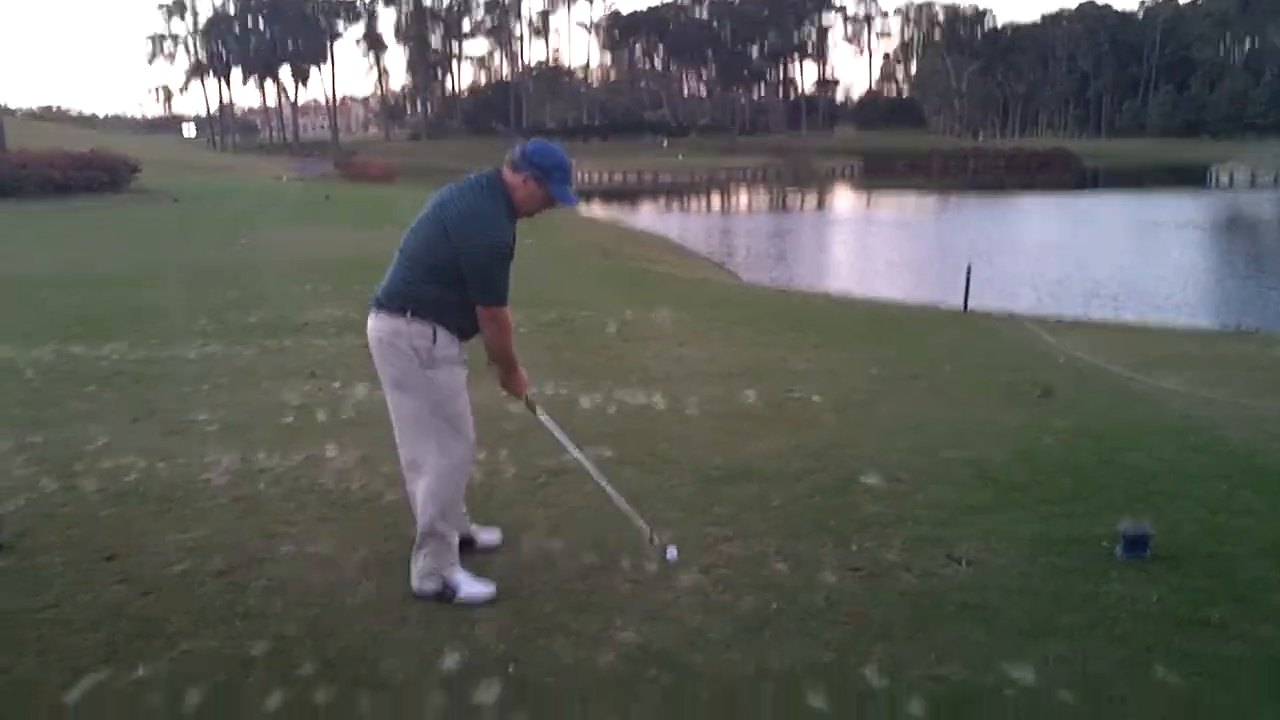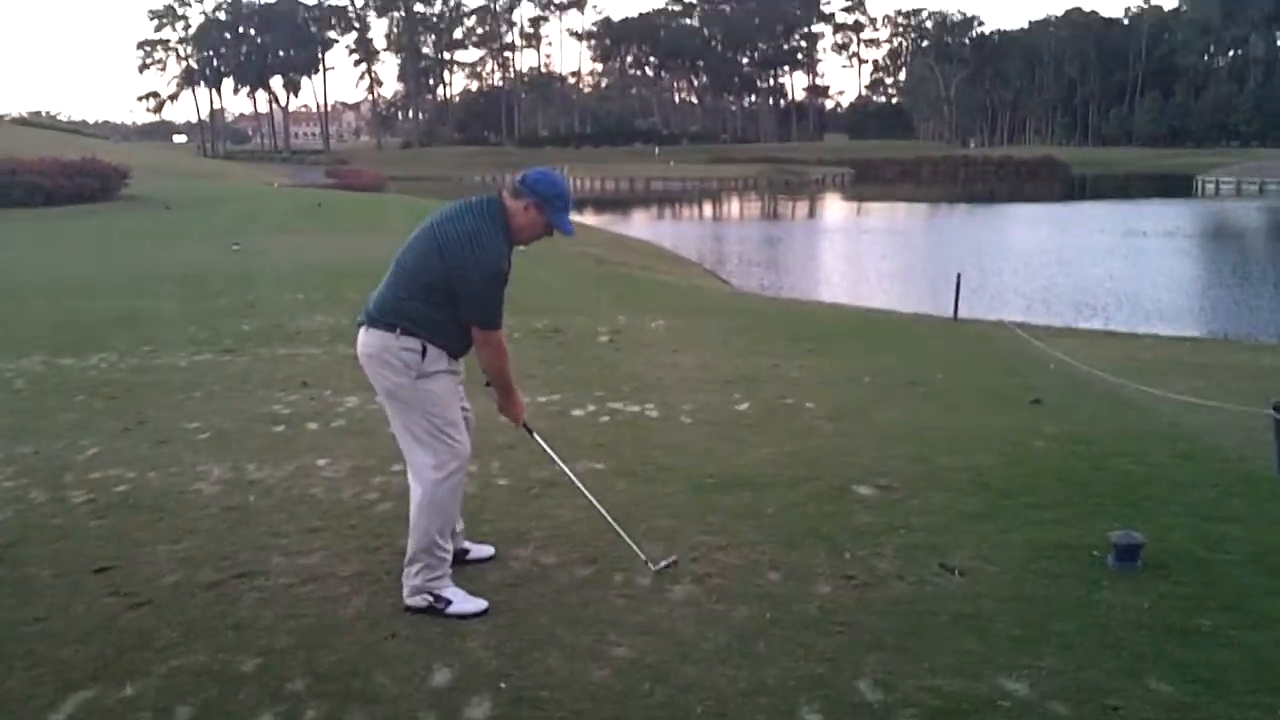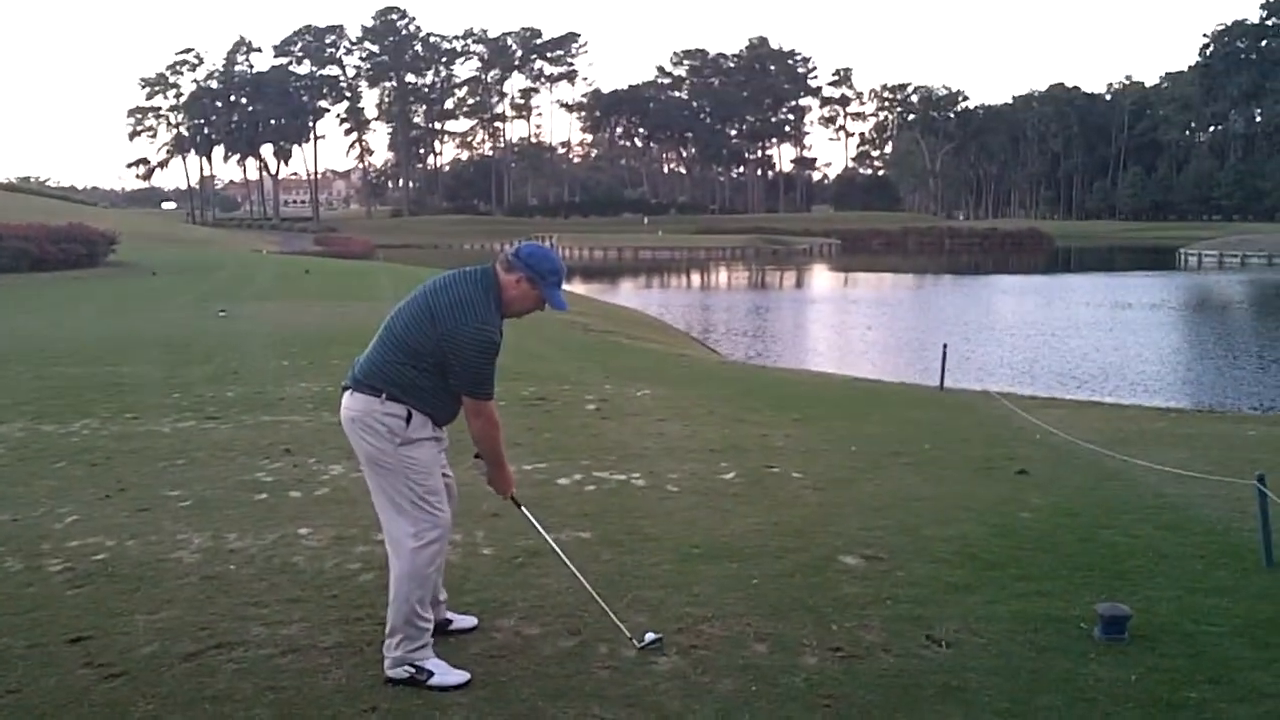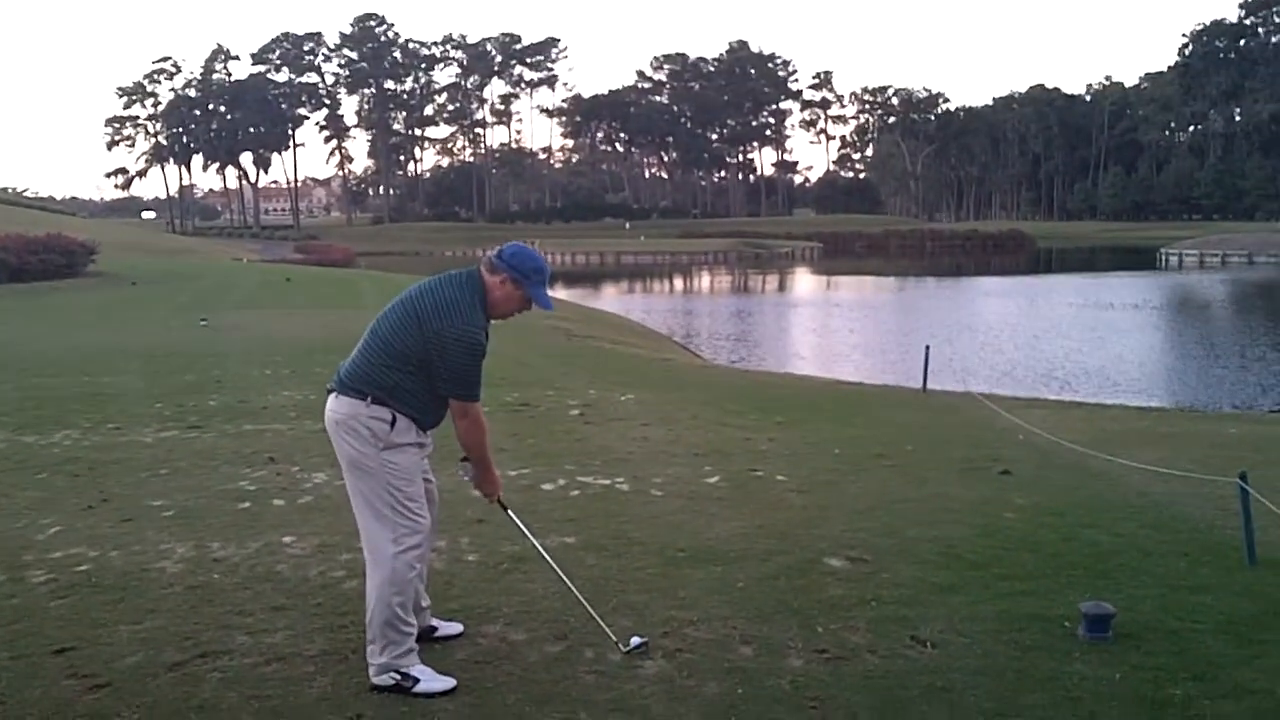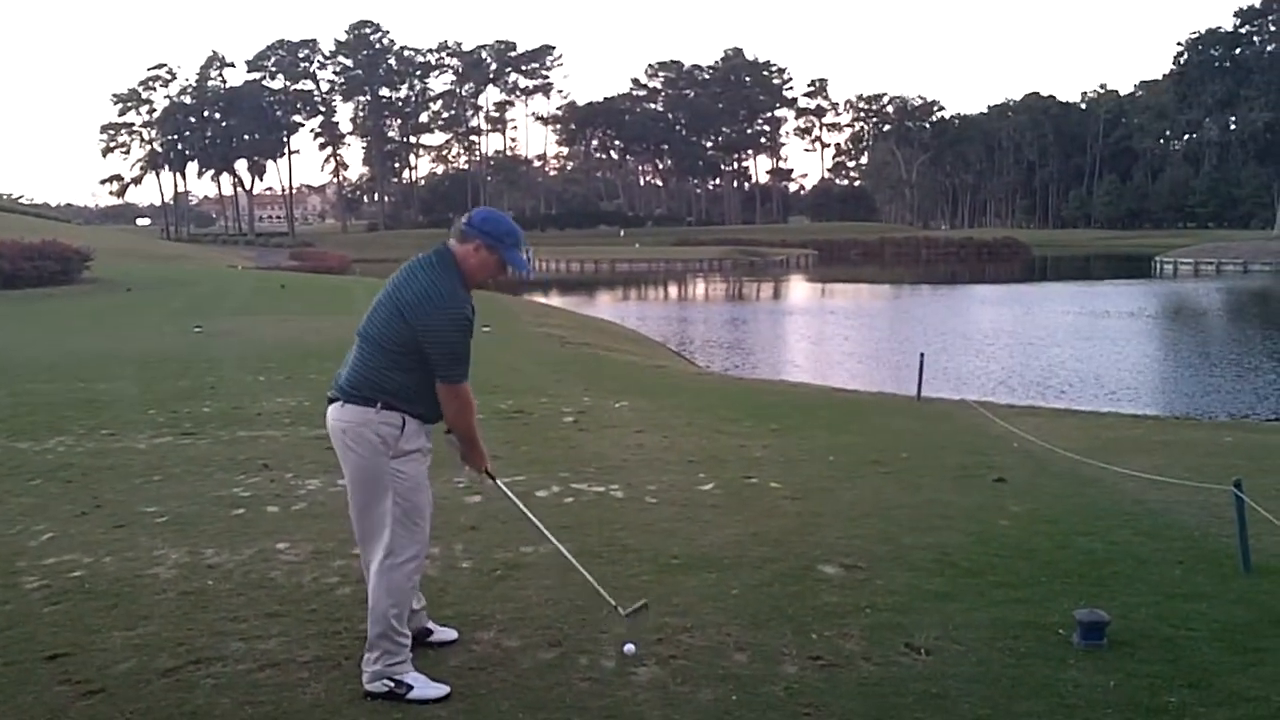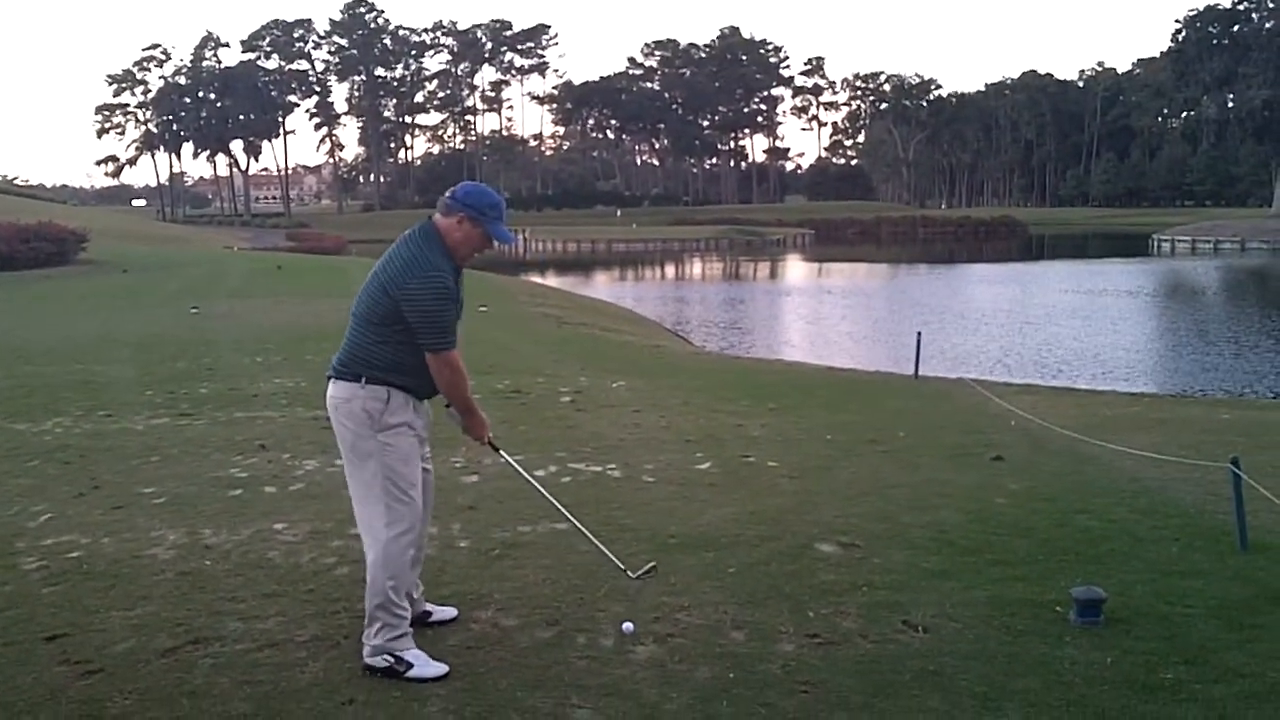
dt=0.4s
person 1, frame 1
left shoulder: (478, 191)
right shoulder: (487, 225)
right elbow: (493, 317)
right wrist: (511, 372)
left hip: (412, 324)
right hip: (415, 334)
left knee: (448, 437)
right knee: (447, 447)
left ankle: (452, 528)
right ankle: (434, 570)
person 1, frame 2
left shoulder: (478, 214)
right shoulder: (483, 248)
right elbow: (488, 340)
right wrist: (509, 396)
left hip: (413, 341)
right hip: (403, 348)
left knee: (455, 434)
right knee: (443, 458)
left ankle: (446, 541)
right ankle: (426, 585)
person 1, frame 3
left shoulder: (471, 284)
right shoulder: (476, 320)
right elbow: (480, 412)
right wrist: (499, 469)
left hip: (395, 408)
right hip: (387, 415)
left knee: (439, 505)
right knee: (422, 527)
left ankle: (430, 612)
right ankle: (407, 657)
person 1, frame 4
left shoulder: (456, 289)
right shoulder: (461, 322)
right elbow: (466, 414)
left wrist: (476, 461)
right wrist: (486, 472)
left hip: (381, 413)
right hip: (372, 419)
left knee: (419, 515)
right knee: (400, 535)
left ankle: (415, 619)
right ankle: (392, 663)
person 1, frame 5
left shoulder: (427, 269)
right shoulder: (447, 301)
right elbow: (453, 391)
left wrist: (462, 436)
right wrist: (472, 446)
left hip: (364, 412)
right hip: (381, 424)
left knee: (404, 533)
right knee: (398, 542)
left ankle: (409, 622)
right ankle: (385, 670)
person 1, frame 6
left shoulder: (436, 253)
right shoulder: (425, 272)
left elbow: (447, 343)
right elbow: (443, 360)
left wrist: (461, 402)
right wrist: (471, 414)
left hip: (396, 397)
right hip: (372, 401)
left knee: (412, 507)
right knee: (395, 519)
left ankle: (407, 602)
right ankle: (386, 643)
